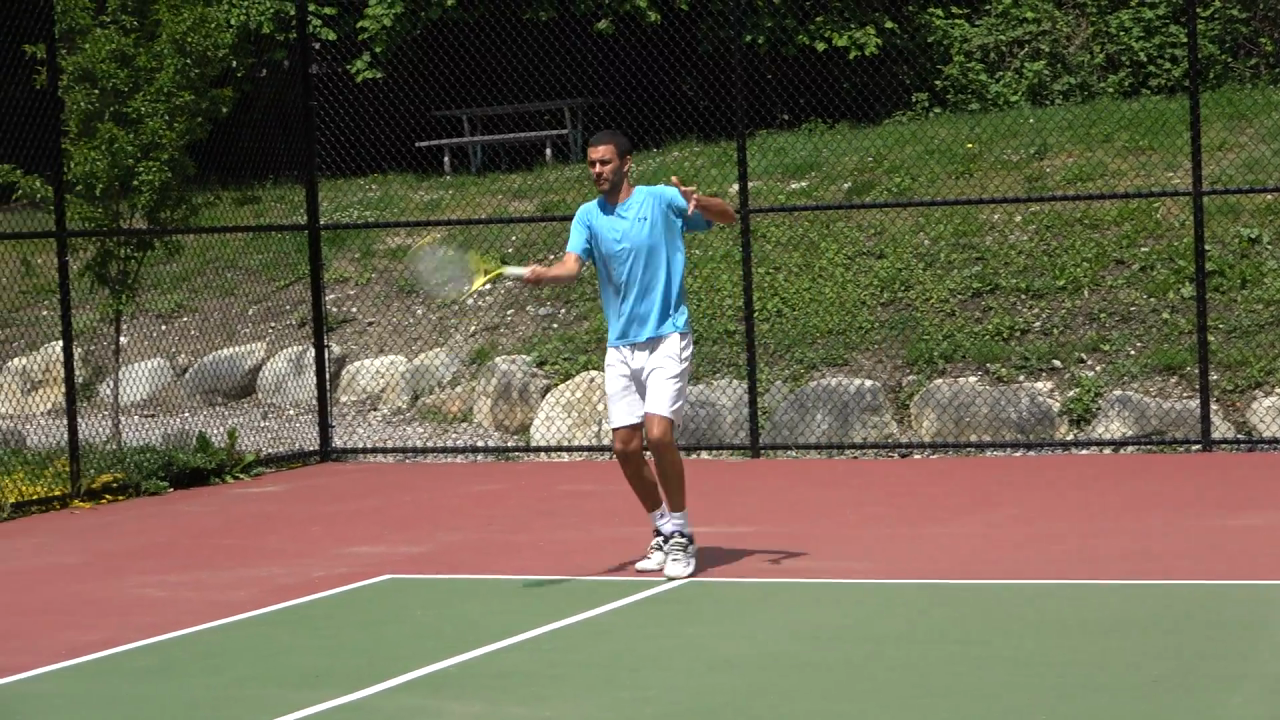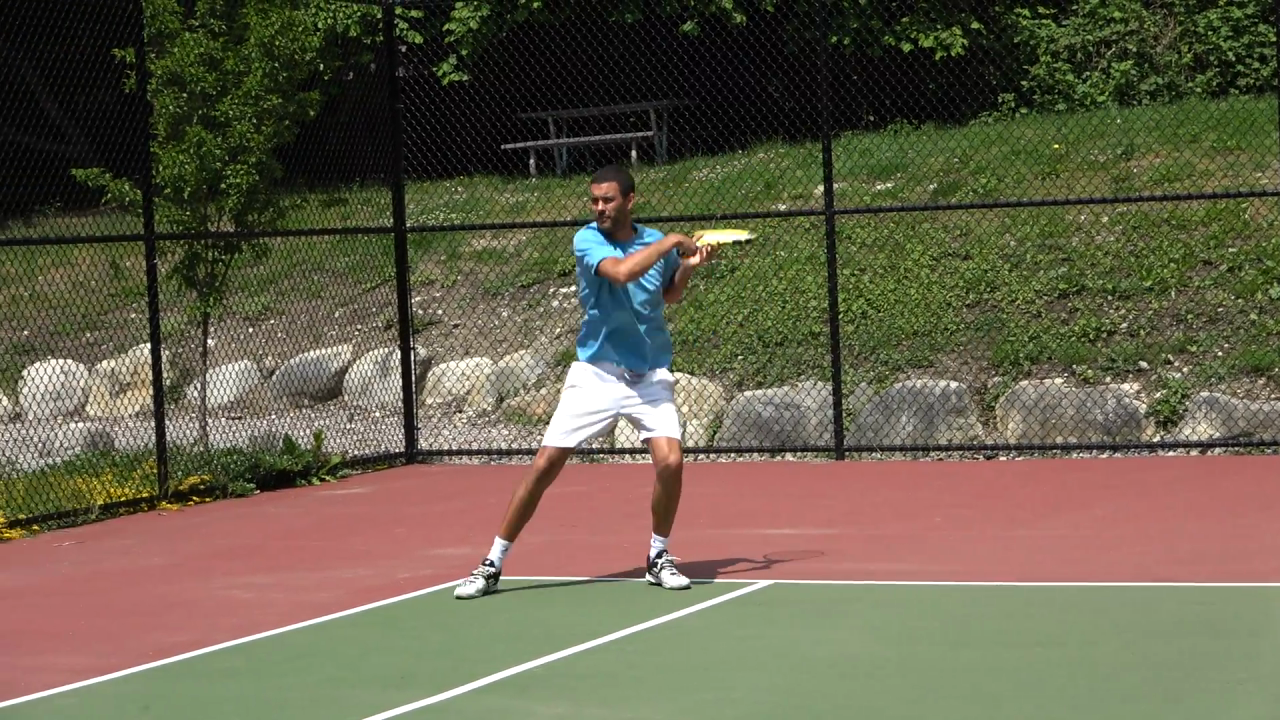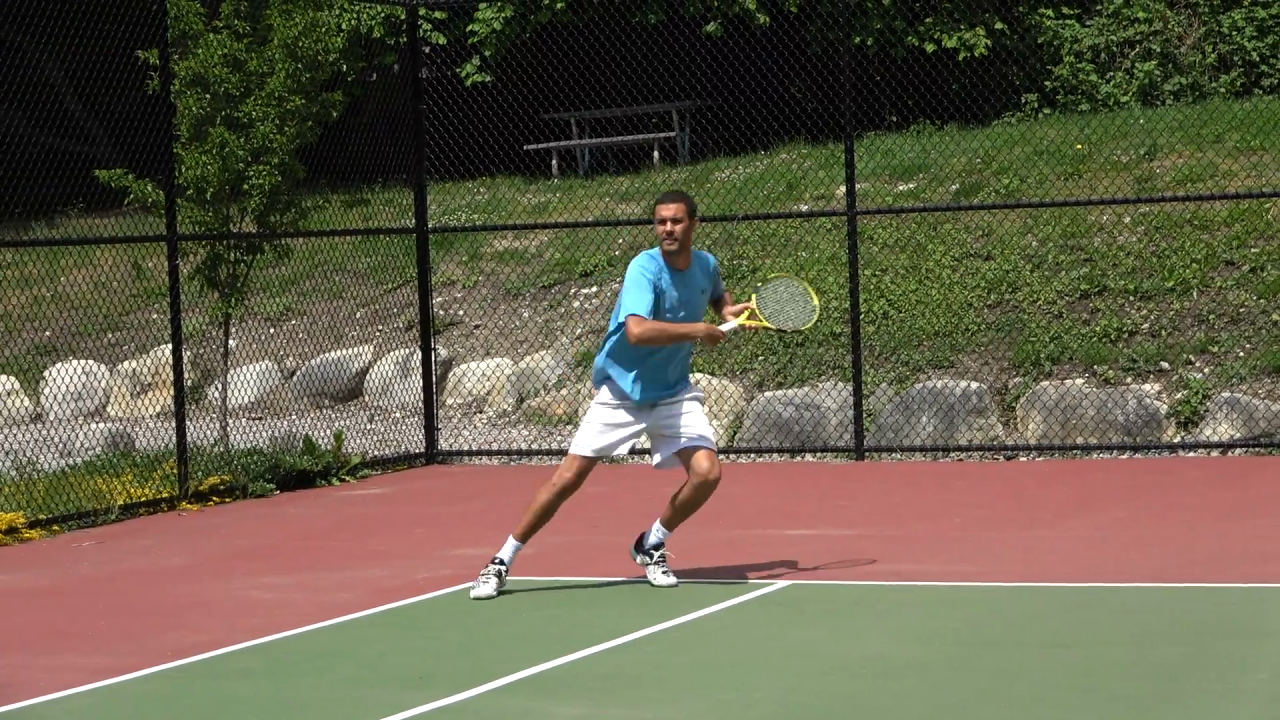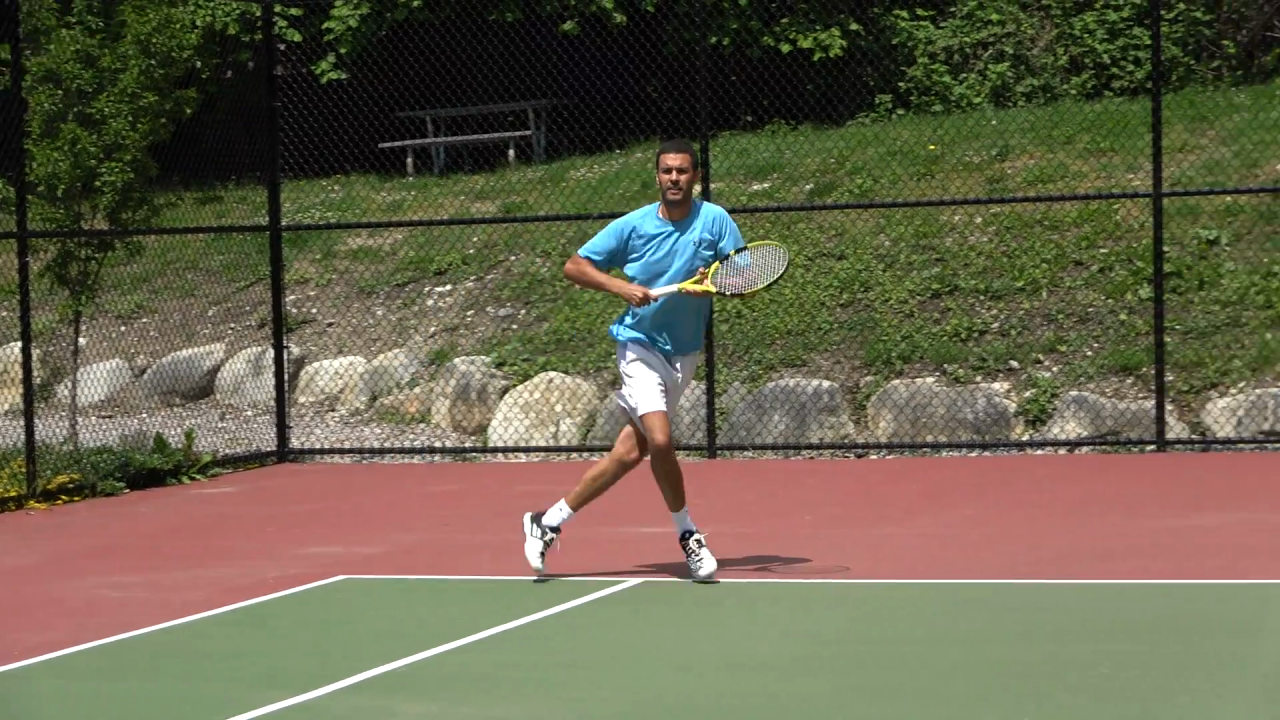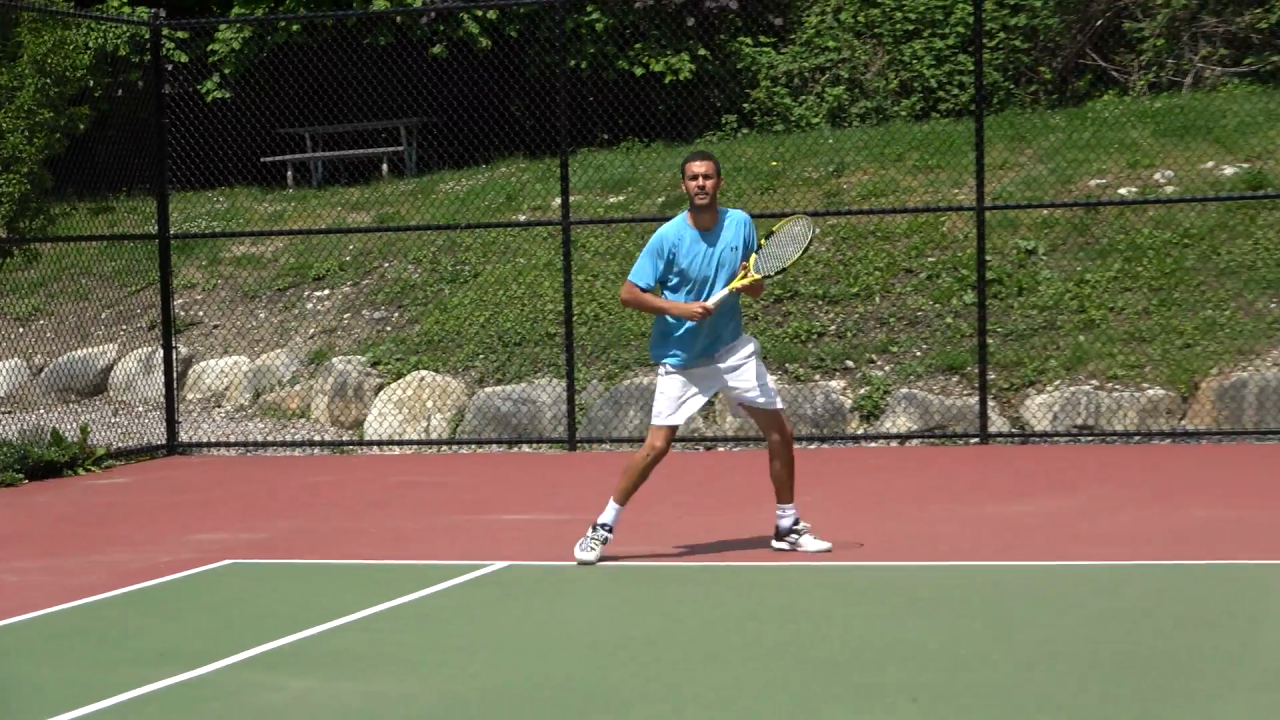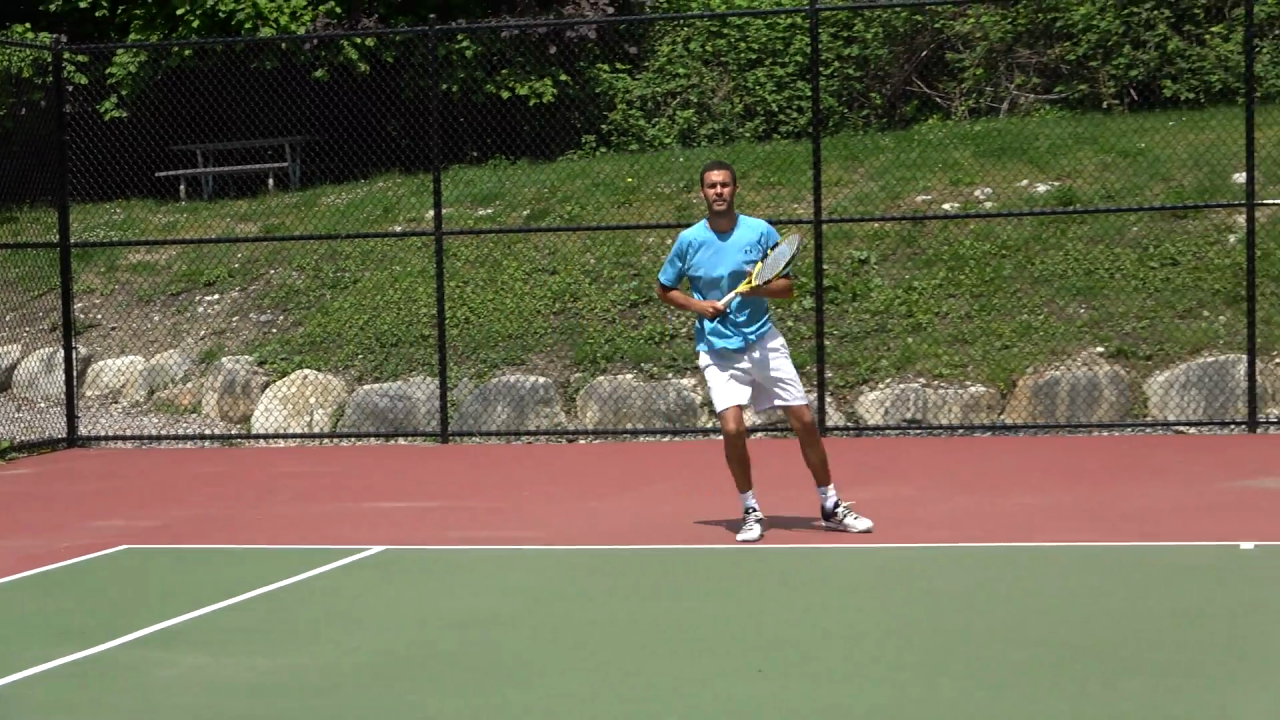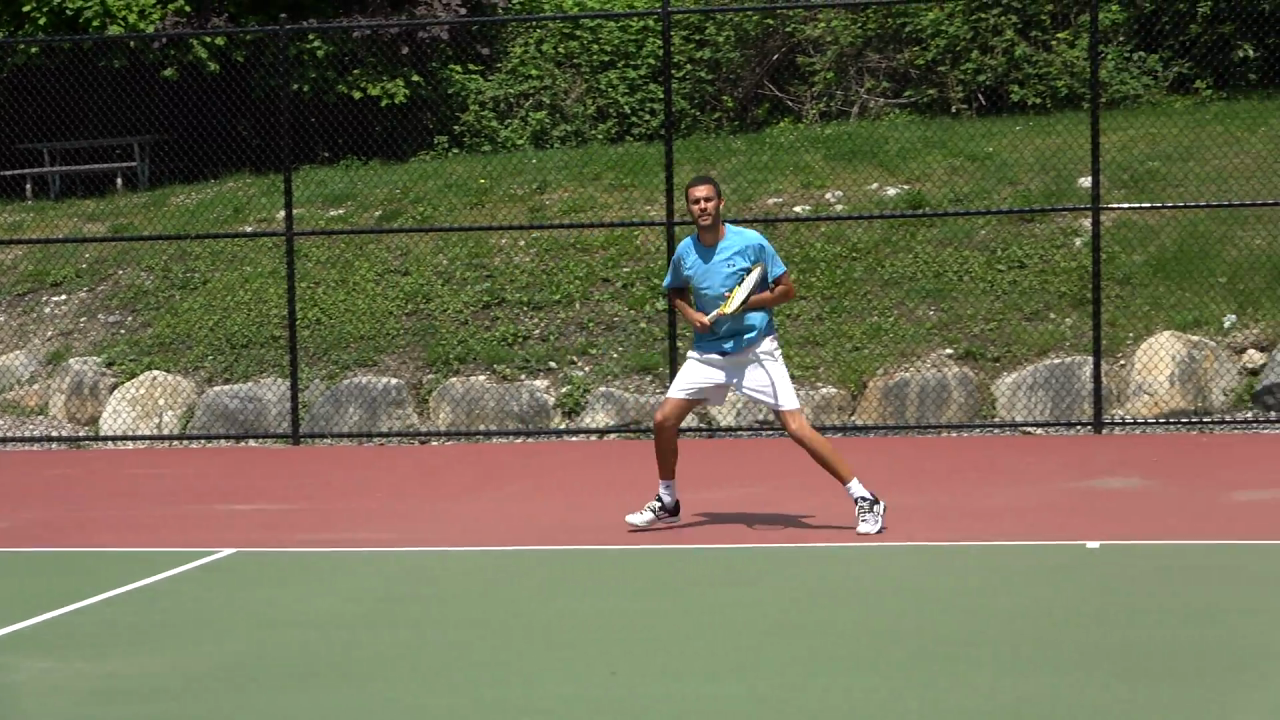
dt=0.3s
person 1, frame 1
left shoulder: (660, 198)
right shoulder: (587, 214)
left elbow: (728, 217)
right elbow: (569, 268)
left wrist: (700, 200)
right wrist: (541, 273)
left hip: (666, 339)
right hip: (621, 345)
left knee: (659, 434)
right knee: (625, 446)
left ankle: (680, 533)
right ankle: (665, 529)
person 1, frame 2
left shoulder: (652, 238)
right shoulder: (587, 240)
left elbow: (670, 294)
right elbow: (619, 272)
left wrist: (692, 265)
right wrist: (671, 243)
left hip: (651, 374)
right hip: (599, 373)
left knee: (671, 460)
right knee: (545, 464)
left ankle: (660, 555)
right ankle: (494, 563)
person 1, frame 3
left shoulder: (706, 264)
right shoulder: (643, 268)
left elbow: (722, 301)
right elbow: (637, 331)
left wrist: (732, 313)
right wrist: (699, 330)
left hip: (675, 392)
right hip: (622, 392)
left knee: (706, 473)
right knee: (567, 479)
left ankle: (652, 543)
right ankle: (503, 560)
person 1, frame 4
left shoulder: (715, 220)
right shoulder: (630, 225)
right elbow: (576, 264)
right wrist: (621, 288)
left hip: (679, 355)
right hip: (639, 348)
left knee: (629, 454)
right knee: (658, 438)
left ankle: (548, 522)
right ankle: (687, 534)
person 1, frame 5
left shoulder: (741, 222)
right shoulder: (666, 237)
left elbow: (755, 288)
right elbow: (631, 295)
left wrist: (750, 282)
right wrist: (679, 308)
left hip: (733, 349)
right hip: (681, 358)
left knee: (780, 432)
right knee: (655, 447)
left ankle: (787, 526)
right ankle: (604, 526)
person 1, frame 6
left shoulder: (762, 231)
right shoulder: (688, 241)
left elbow: (786, 286)
right elbow: (664, 290)
left wrist: (759, 289)
right wrist: (700, 306)
left hip: (764, 342)
right hip: (720, 350)
left knee: (805, 421)
right knee: (732, 428)
left ankle: (833, 505)
right ankle: (750, 510)
person 1, frame 7
left shoulder: (751, 242)
right shoulder: (684, 252)
left elbow: (786, 290)
right elbow: (675, 293)
left wrist: (748, 302)
right wrist: (692, 315)
left hip: (756, 347)
right hip: (710, 350)
left knee: (795, 426)
right knee: (663, 420)
left ankle: (863, 498)
right ankle: (666, 501)
